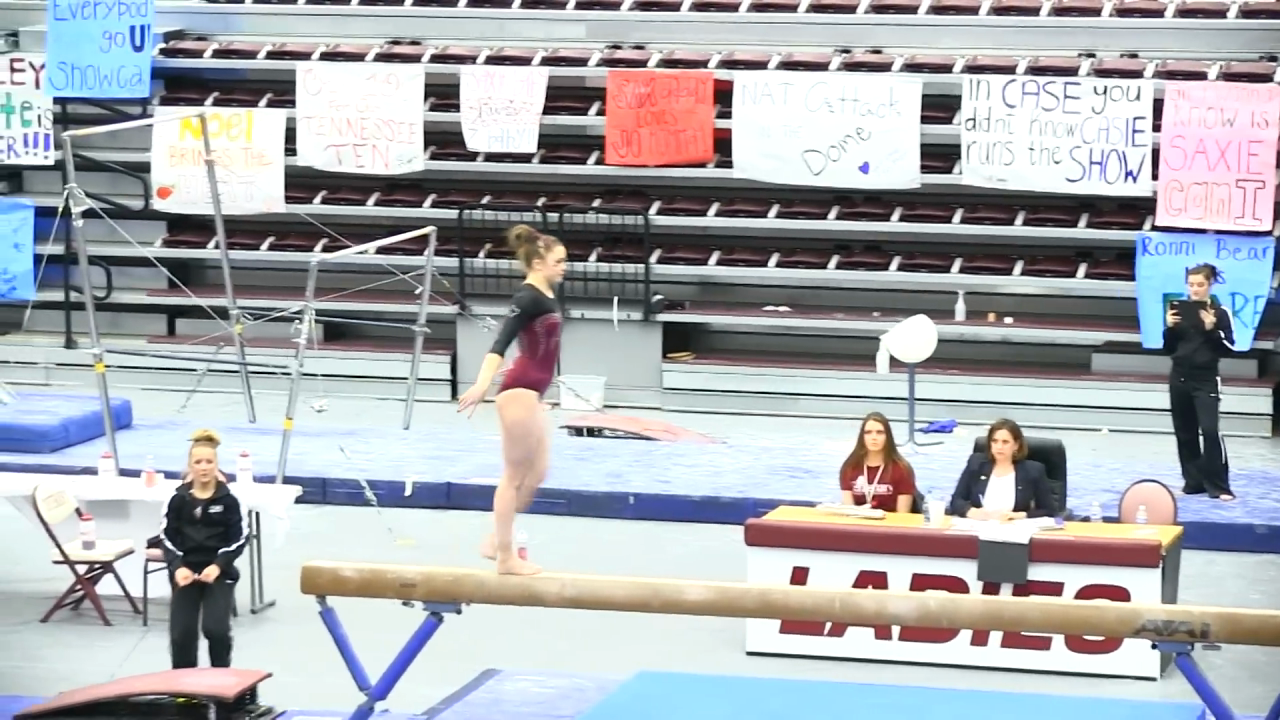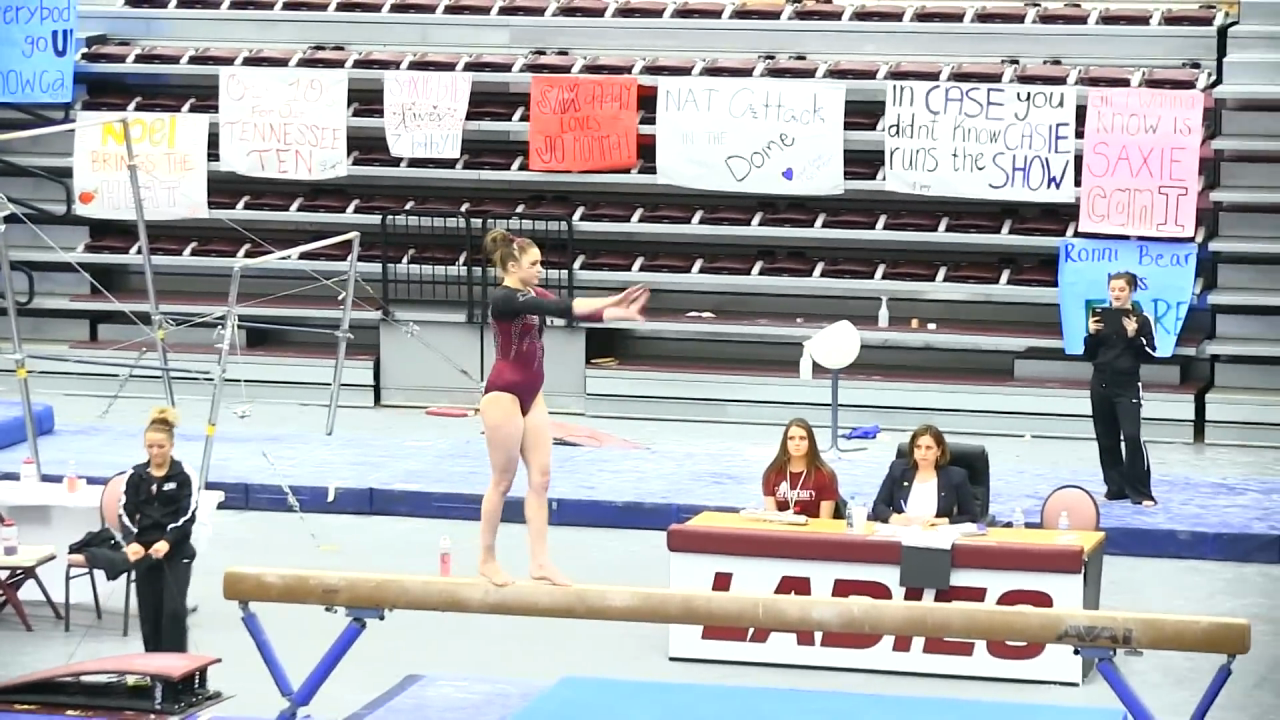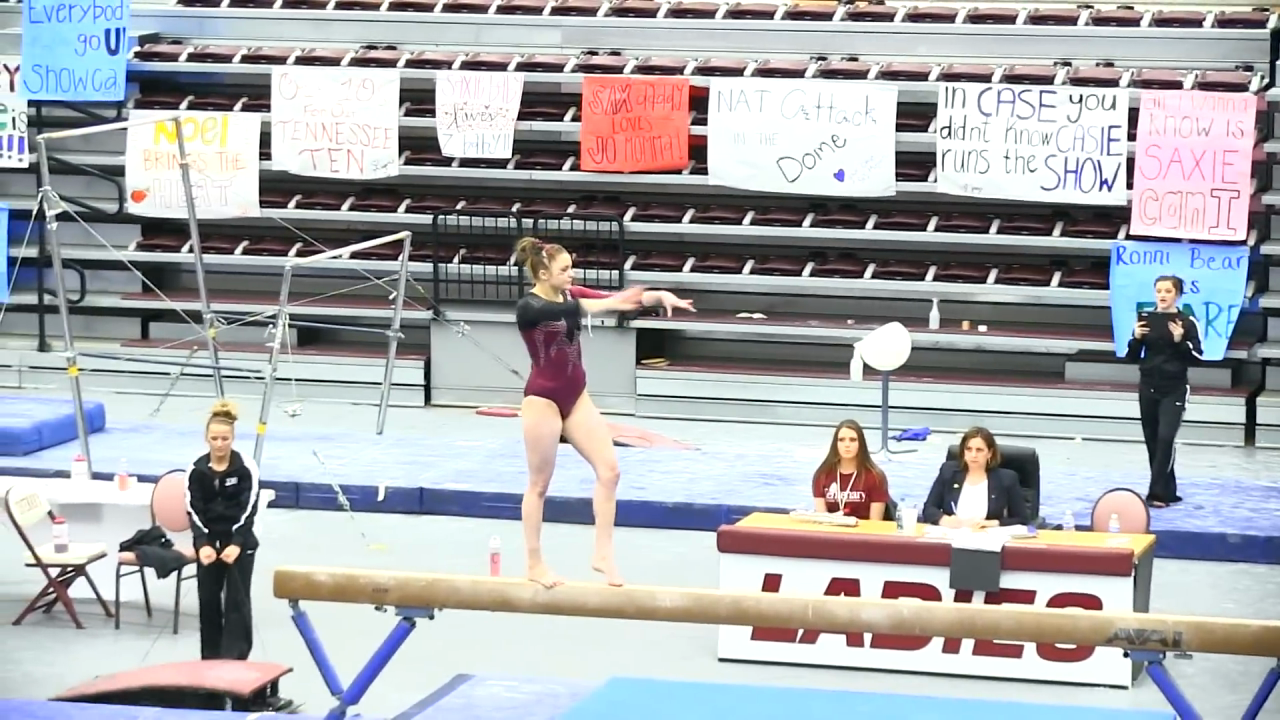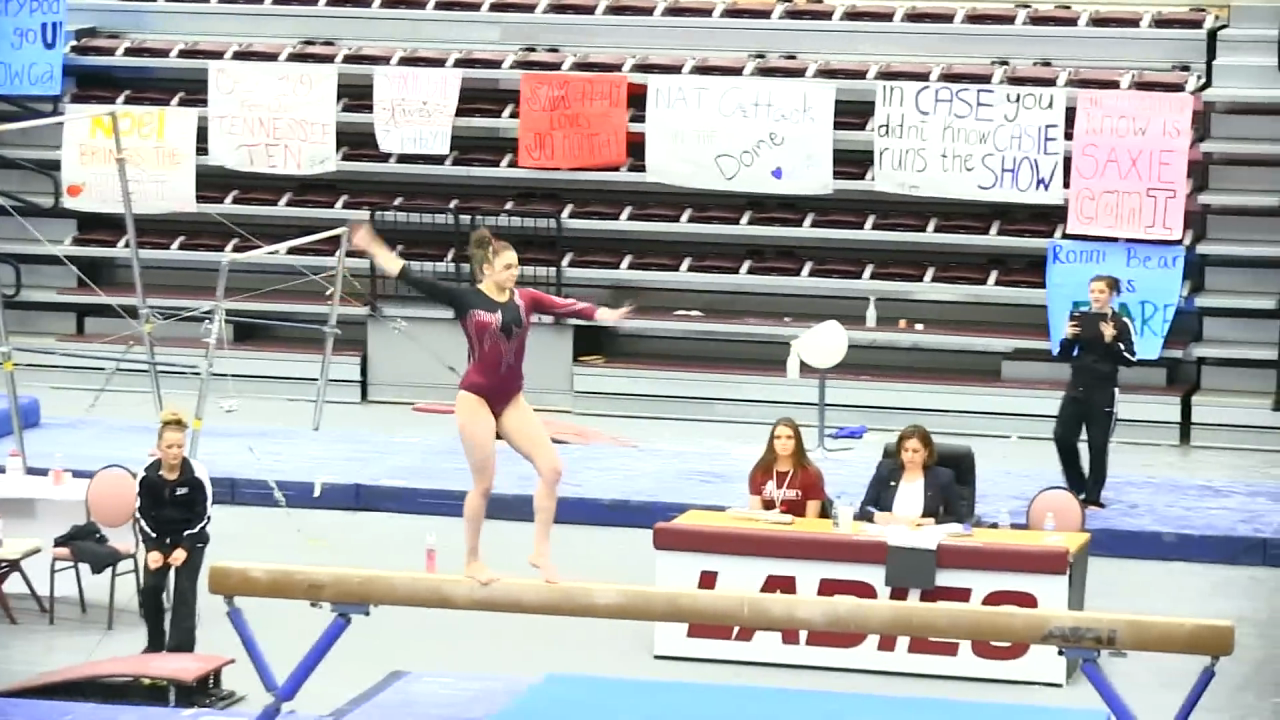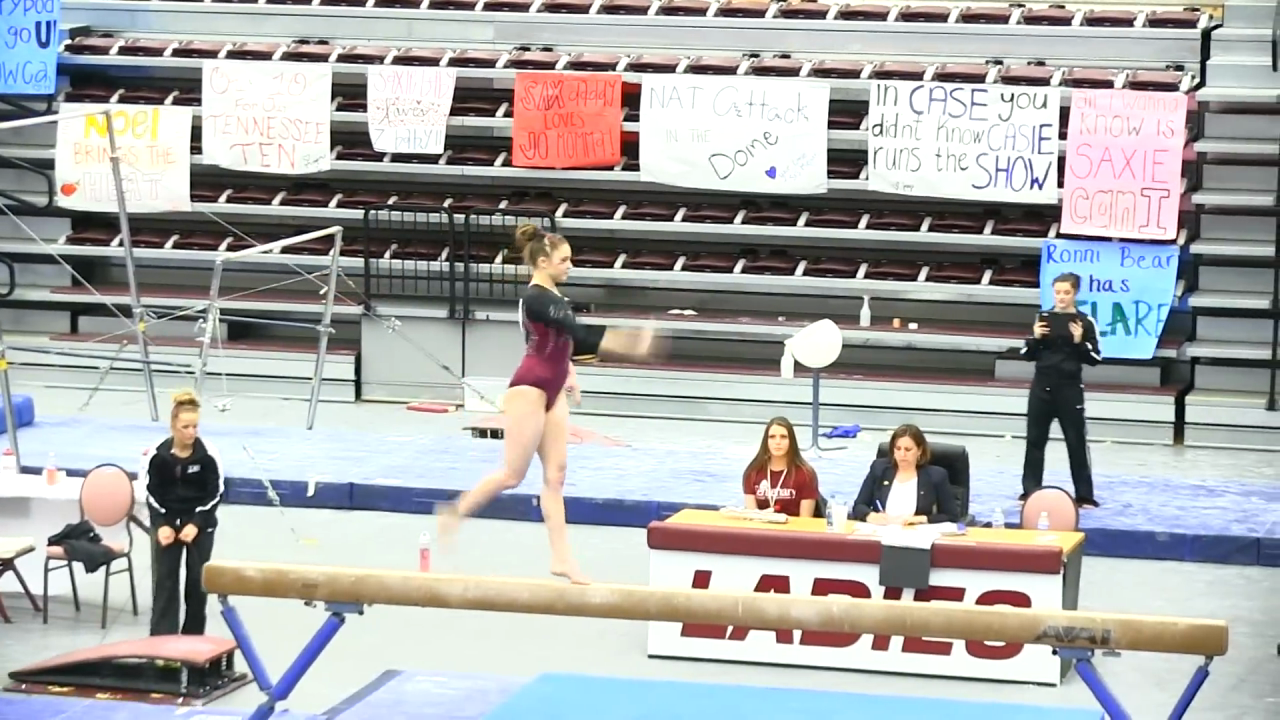
dt=0.7s
person 1, frame 1
left shoulder: (544, 294)
right shoulder: (528, 297)
right elbow: (501, 342)
right wrist: (482, 383)
left hip: (530, 392)
right hip: (521, 391)
left knee: (535, 474)
right knee: (515, 477)
left ankle: (496, 541)
right ankle: (506, 557)
person 1, frame 2
left shoulder: (533, 294)
right shoulder: (504, 299)
left elbow: (574, 311)
right elbow: (558, 308)
left wrist: (619, 311)
right wrist: (608, 303)
left hip: (531, 396)
right hip: (503, 396)
left knee: (540, 479)
right knee: (502, 482)
left ankle: (540, 561)
right ankle: (487, 559)
person 1, frame 3
left shoulder: (570, 294)
right shoulder: (529, 307)
left elbow: (612, 299)
right elbow: (568, 310)
left wrist: (659, 295)
right wrist: (612, 303)
left hip: (576, 397)
right hip: (543, 400)
left knee: (609, 471)
right knee: (540, 483)
left ankle: (603, 554)
right ankle: (534, 563)
person 1, frame 4
left shoulder: (524, 298)
right shoulder: (465, 298)
left elbow: (567, 307)
right elbow: (410, 277)
left wrist: (602, 313)
right wrist: (372, 246)
left hip: (513, 401)
right hip: (476, 399)
left knee: (551, 470)
right knee: (483, 483)
left ankle: (541, 553)
right ankle: (472, 561)
person 1, frame 5
left shoulder: (551, 294)
right shoulder: (538, 299)
right elbow: (580, 334)
left wrist: (568, 372)
right wrist: (632, 344)
left hip: (551, 392)
right hip: (530, 390)
left knee: (555, 477)
right knee: (511, 475)
left ankle: (562, 559)
right ankle: (456, 512)
person 2, frame 1
left shoulder: (229, 497)
right shoulder: (178, 497)
left elbow: (239, 539)
right elbow: (167, 537)
left wrist: (218, 566)
right wrist: (177, 567)
left hip: (220, 572)
right hip: (186, 572)
left knee: (216, 629)
right knee: (182, 635)
person 2, frame 2
left shoulder: (184, 475)
right shoulder: (136, 476)
left elbow: (187, 515)
right elbow: (126, 513)
left wrist: (167, 541)
right wrist: (131, 542)
left hip: (177, 552)
right hip: (145, 551)
left knee: (173, 609)
right knee: (149, 611)
person 2, frame 3
left shoulder: (246, 466)
right shoulder: (197, 469)
left elbow: (248, 508)
right elbow: (194, 510)
left wrist: (236, 544)
right wrist: (202, 544)
left hip: (240, 541)
right hip: (209, 540)
left knee: (237, 601)
right knee: (208, 598)
left ankle: (235, 659)
right ankle: (211, 653)
person 2, frame 4
left shoulder: (197, 474)
right shoulder: (147, 476)
left elbow: (203, 515)
right elbow: (143, 514)
left wrist: (184, 548)
right wrist: (152, 548)
left hip: (190, 539)
right hip: (158, 538)
left knee: (184, 594)
right knee: (150, 589)
left ankle: (179, 651)
right ankle: (156, 641)
person 2, frame 5
left shoulder: (208, 454)
right shoulder: (158, 455)
left elbow: (215, 493)
right elbow: (152, 493)
left wrist: (196, 524)
right wrist: (161, 524)
left hip: (200, 520)
right hip: (168, 519)
left knee: (197, 578)
right knee: (164, 577)
left ankle: (193, 633)
right ankle: (163, 636)
person 3, frame 1
left shoulder: (1219, 313)
right shoulder: (1179, 310)
left elbow: (1228, 348)
right elbow: (1169, 349)
left wrist: (1211, 329)
right wrist: (1169, 328)
left hip: (1205, 380)
right hip: (1179, 378)
left knee: (1210, 430)
right knee: (1184, 432)
left ankle: (1218, 485)
right ankle: (1194, 480)
person 3, frame 2
left shoulder: (1140, 320)
right shoulder: (1100, 316)
left elbow: (1149, 354)
right elbow: (1090, 355)
left wrist: (1133, 337)
right wrist: (1091, 334)
left hip: (1127, 386)
right hip: (1100, 384)
left knee: (1132, 436)
right knee: (1106, 438)
left ankle: (1140, 491)
right ankle: (1116, 486)
person 3, frame 3
left shoulder: (1187, 322)
right shoulder: (1145, 319)
left elbow: (1197, 358)
right elbow: (1132, 358)
left wrist: (1180, 341)
right wrist: (1136, 338)
left hip: (1174, 389)
right hip: (1148, 387)
left knee: (1165, 438)
right knee: (1152, 440)
left ankle: (1157, 493)
right ankle: (1167, 491)
person 3, frame 4
left shoulder: (1121, 324)
right shoulder: (1079, 319)
left elbow: (1129, 359)
right elbow: (1064, 356)
left wrist: (1111, 342)
right wrist: (1068, 338)
left hip: (1104, 390)
right hip: (1076, 387)
left knee: (1098, 444)
right knee: (1063, 437)
left ankle: (1093, 496)
right ankle: (1077, 483)
person 3, frame 5
left shoulder: (1085, 322)
right shoulder: (1043, 318)
left elbow: (1095, 359)
right elbow: (1027, 355)
left wrist: (1079, 342)
right wrist: (1035, 338)
left hip: (1070, 389)
right hip: (1042, 387)
left knee: (1076, 442)
right knee: (1035, 439)
left ankle: (1084, 495)
right ankle: (1030, 490)
